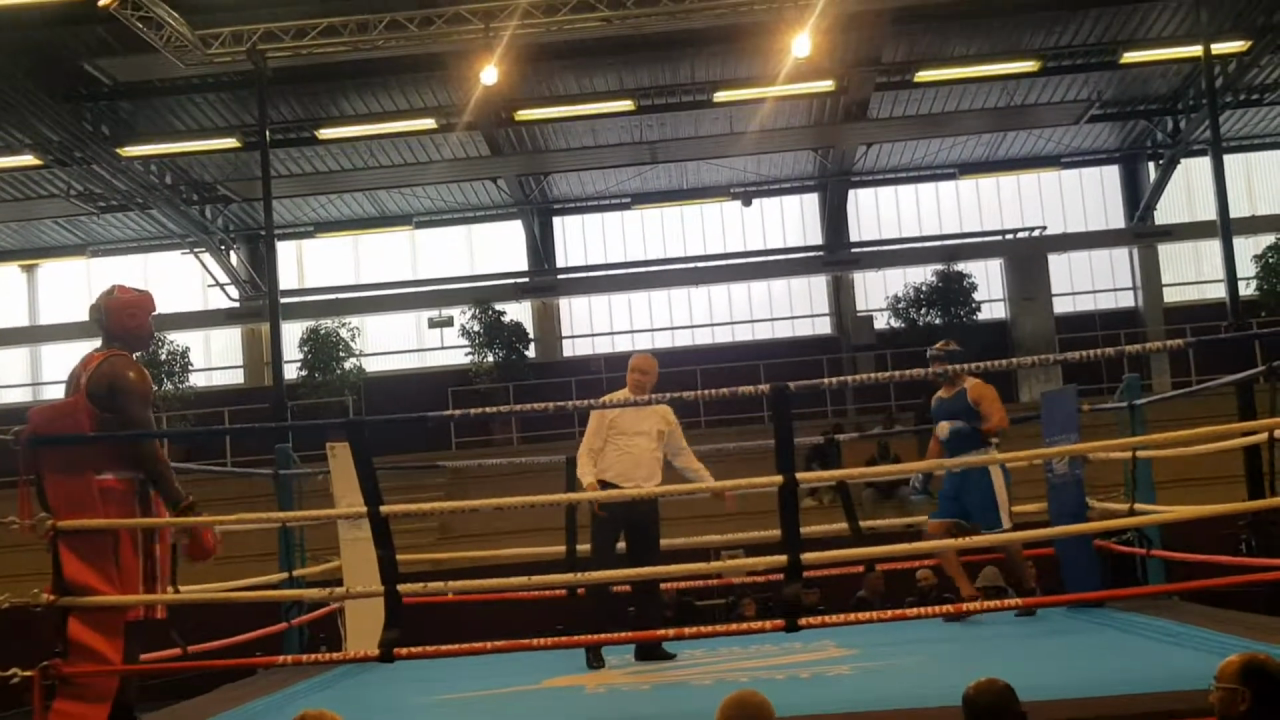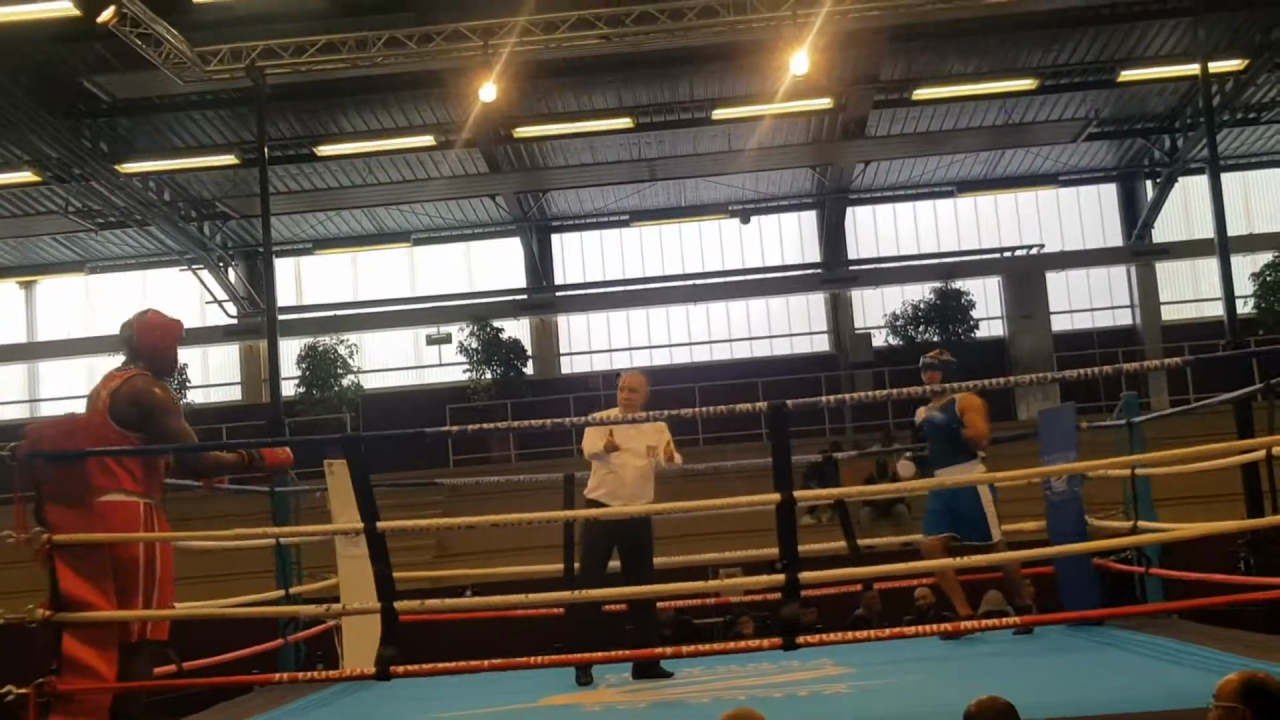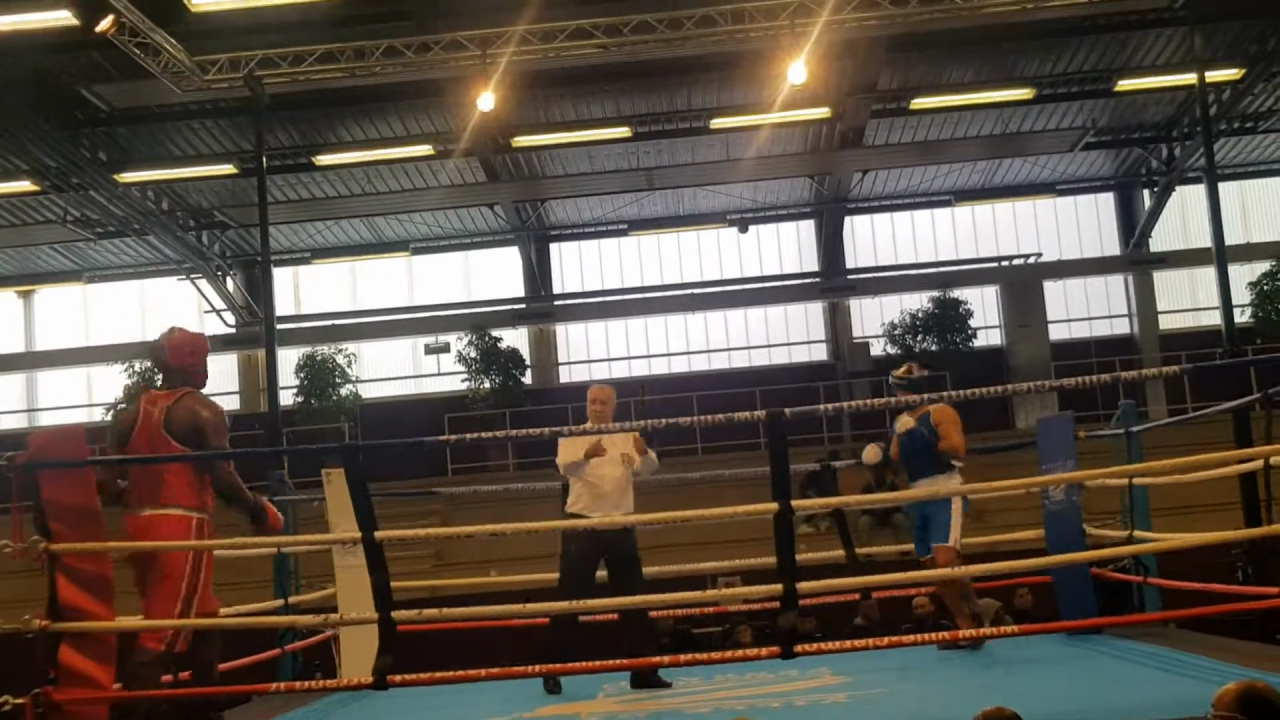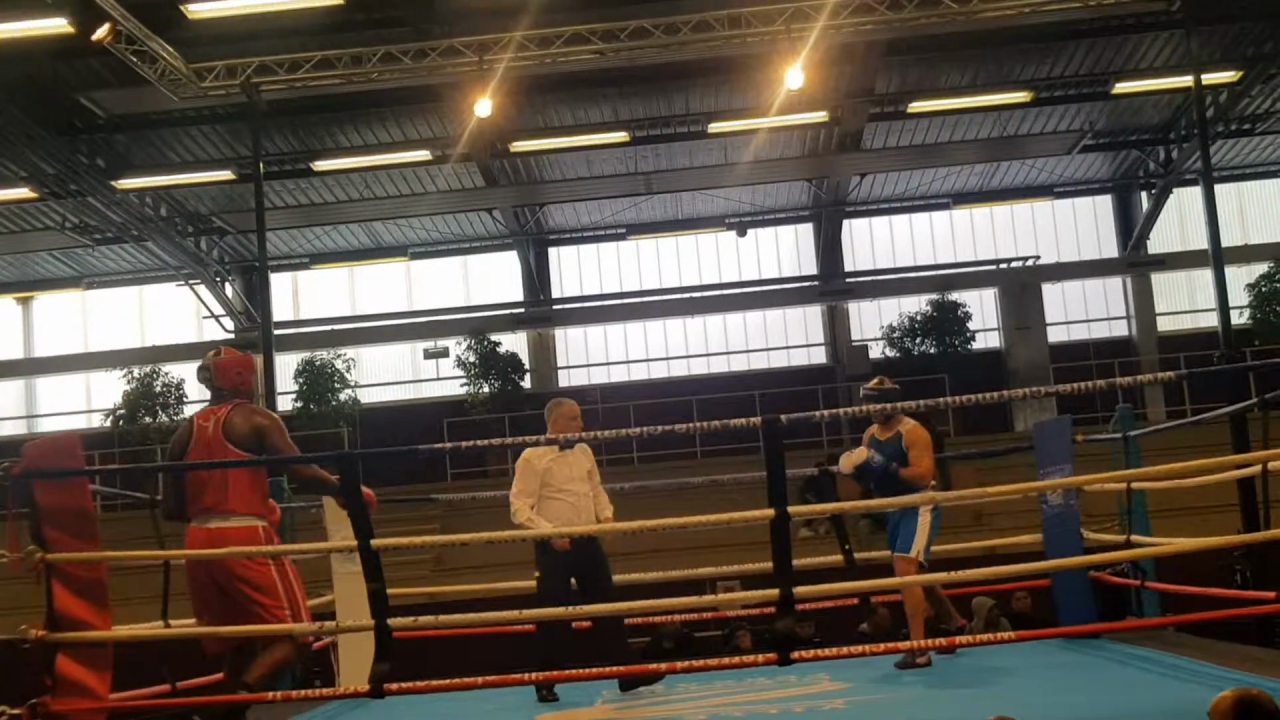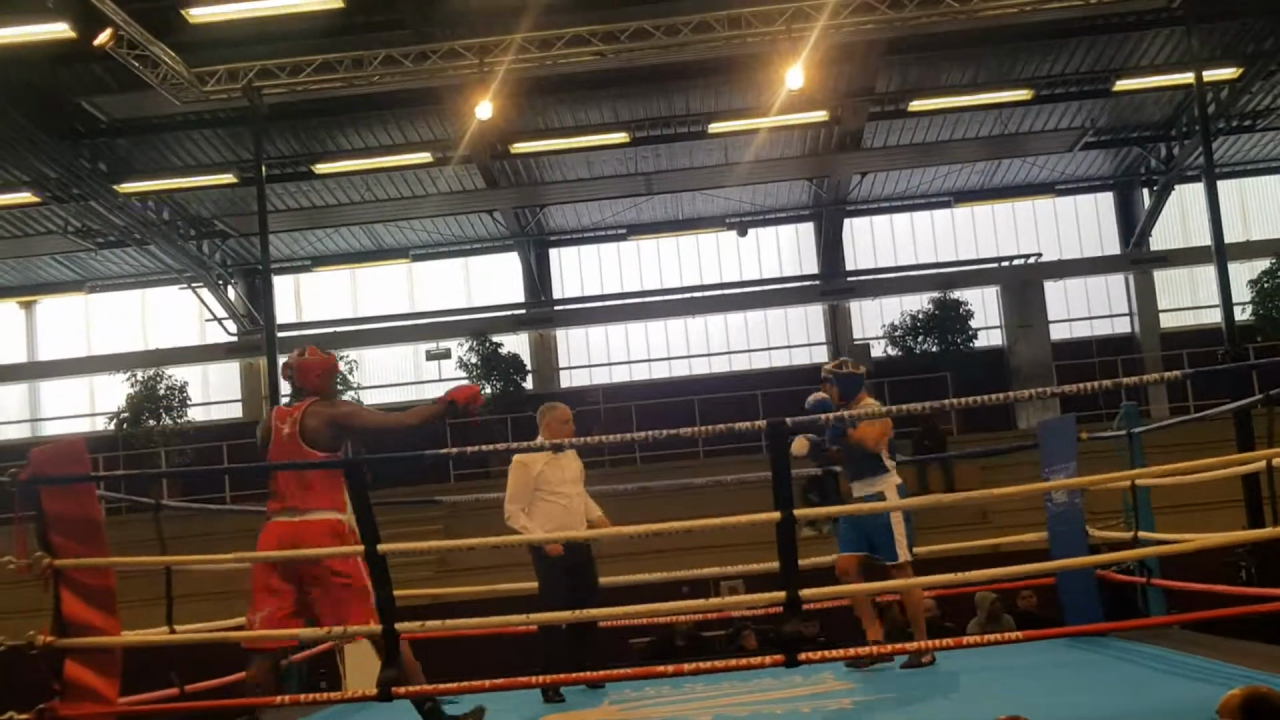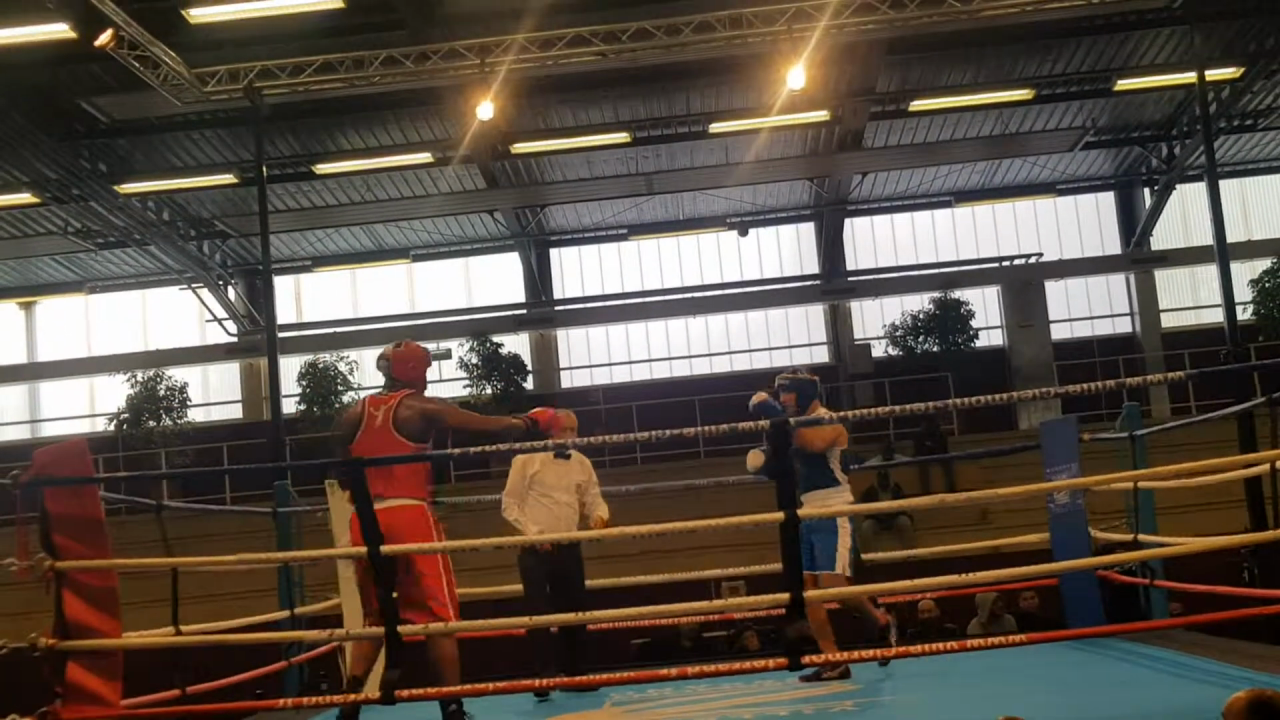
dt=0.3s
person 1, frame 1
left shoulder: (84, 369)
right shoulder: (125, 371)
right elbow: (146, 452)
left wrist: (156, 503)
right wrist: (188, 512)
left hip: (82, 501)
right hip: (119, 504)
left knee: (98, 623)
right knee: (126, 623)
person 1, frame 2
left shoulder: (104, 387)
right shoulder: (149, 390)
right elbow: (193, 461)
left wrist: (166, 463)
right wrist: (255, 459)
left hip: (99, 517)
right hip: (132, 518)
left knee: (112, 639)
right knee: (141, 638)
person 1, frame 3
left shoulder: (132, 413)
right shoulder: (202, 410)
right elbow: (224, 481)
right wrist: (258, 510)
left hip: (142, 529)
right hip: (182, 531)
left knee: (203, 632)
right knee: (161, 643)
person 1, frame 4
left shoulder: (185, 432)
right shoulder: (257, 419)
left elbow: (173, 507)
right elbow: (301, 473)
left hip: (200, 542)
right hip: (246, 539)
left knee: (242, 648)
right knee: (295, 638)
person 1, frame 5
left shoulder: (270, 423)
right shoulder: (333, 413)
right elbow: (402, 421)
right wrist: (450, 403)
left hip: (278, 534)
right hip: (325, 531)
left knee: (269, 645)
person 1, frame 6
left shoulder: (354, 413)
right shoulder: (422, 408)
right elbow: (488, 426)
right wrist: (530, 423)
left hip: (365, 523)
right hip: (409, 519)
left knee: (376, 623)
right knee: (439, 621)
person 2, frame 1
left shoulder: (664, 413)
right shoulder: (608, 405)
left elbow: (681, 454)
right elbow: (587, 449)
left wrist: (710, 484)
right wrist: (589, 481)
left hip: (645, 499)
right hip: (610, 495)
left knee: (647, 571)
right knee: (601, 570)
left ankle: (649, 644)
right ankle: (594, 646)
person 2, frame 2
left shoulder: (657, 428)
right shoulder: (600, 421)
left elbow: (668, 459)
right elbow: (590, 449)
left wrist: (671, 457)
right wrist: (606, 447)
left hip: (637, 518)
right hip: (600, 512)
left knee: (642, 589)
right knee: (589, 587)
left ankle: (646, 662)
right ankle: (583, 663)
person 2, frame 3
left shoulder: (629, 437)
right shoulder: (574, 437)
left elbow: (650, 467)
right elbow: (566, 463)
left wrist: (644, 453)
right wrist: (588, 453)
left hip: (621, 529)
right hip: (584, 529)
left knee: (634, 599)
right knee: (570, 600)
left ankle: (644, 672)
right ankle: (552, 672)
person 2, frame 4
left shoulder: (584, 451)
right shoulder: (531, 458)
left elbow: (596, 490)
right elbow: (519, 509)
left wrist: (606, 516)
right wrist: (549, 532)
left hip: (587, 542)
right hip: (555, 546)
left knee: (606, 606)
left ankle: (628, 673)
right ankle: (545, 682)
person 2, frame 5
left shoulder: (571, 456)
right shoulder: (525, 461)
right elbow: (513, 512)
left wrist: (598, 516)
right wrist: (543, 540)
left hip: (580, 544)
right hip: (550, 549)
left knee: (587, 608)
right knee: (554, 613)
left ankle: (582, 671)
right ankle: (551, 683)
person 2, frame 6
left shoulder: (582, 463)
right shoulder: (527, 460)
left elbow: (593, 499)
right elbow: (509, 504)
left wrist: (599, 516)
right wrist: (533, 533)
left hip: (569, 547)
right hip: (536, 548)
left knee: (575, 610)
right knee: (539, 611)
left ankle: (573, 674)
right ankle: (544, 675)
person 3, frame 1
left shoulder: (978, 389)
right shoulder: (938, 398)
left elbow: (1001, 424)
right elbow: (936, 440)
left wrist: (967, 429)
right wrist: (923, 473)
left hip: (983, 469)
right hip: (954, 473)
left knee: (1000, 534)
right knee: (935, 532)
left ankle: (1027, 593)
right ankle: (967, 595)
person 3, frame 2
left shoulder: (967, 401)
right shoulder: (929, 409)
left elbow: (981, 439)
left wrist: (948, 426)
left hip: (970, 482)
right hip: (941, 487)
left knee: (994, 546)
right knee: (931, 549)
left ankle: (1023, 608)
right ankle: (964, 613)
person 3, frame 3
left shoulder: (941, 413)
right shoulder: (901, 422)
left elbow: (958, 451)
right elbow: (898, 462)
left wrist: (925, 438)
left hip: (946, 492)
right hip: (919, 498)
left knee: (946, 560)
right knee: (934, 565)
left ankle: (972, 617)
right ankle: (967, 630)
person 3, frame 4
left shoulder: (913, 432)
right shoulder: (870, 434)
left elbow: (924, 477)
right elbow: (869, 478)
left wrist: (888, 468)
right wrist: (856, 468)
left hip: (918, 508)
right hip: (893, 511)
left knee: (904, 569)
right knee: (917, 575)
left ankle: (918, 648)
right ankle: (954, 624)
person 3, frame 5
left shoulder: (873, 413)
right shoulder: (845, 415)
left elbow: (864, 443)
left wrist: (835, 423)
right wrist: (820, 448)
left hip: (882, 497)
right hip: (858, 499)
left knee: (899, 570)
right knee: (846, 568)
left ankle: (923, 647)
right ankle: (875, 641)
person 3, frame 6
left shoulder: (828, 422)
right shoulder: (799, 426)
left elbow: (813, 445)
left wrist: (779, 417)
left hip: (832, 511)
right hip: (808, 514)
left knee: (833, 586)
right knee: (805, 586)
left ankle: (879, 620)
right ankle: (834, 661)
